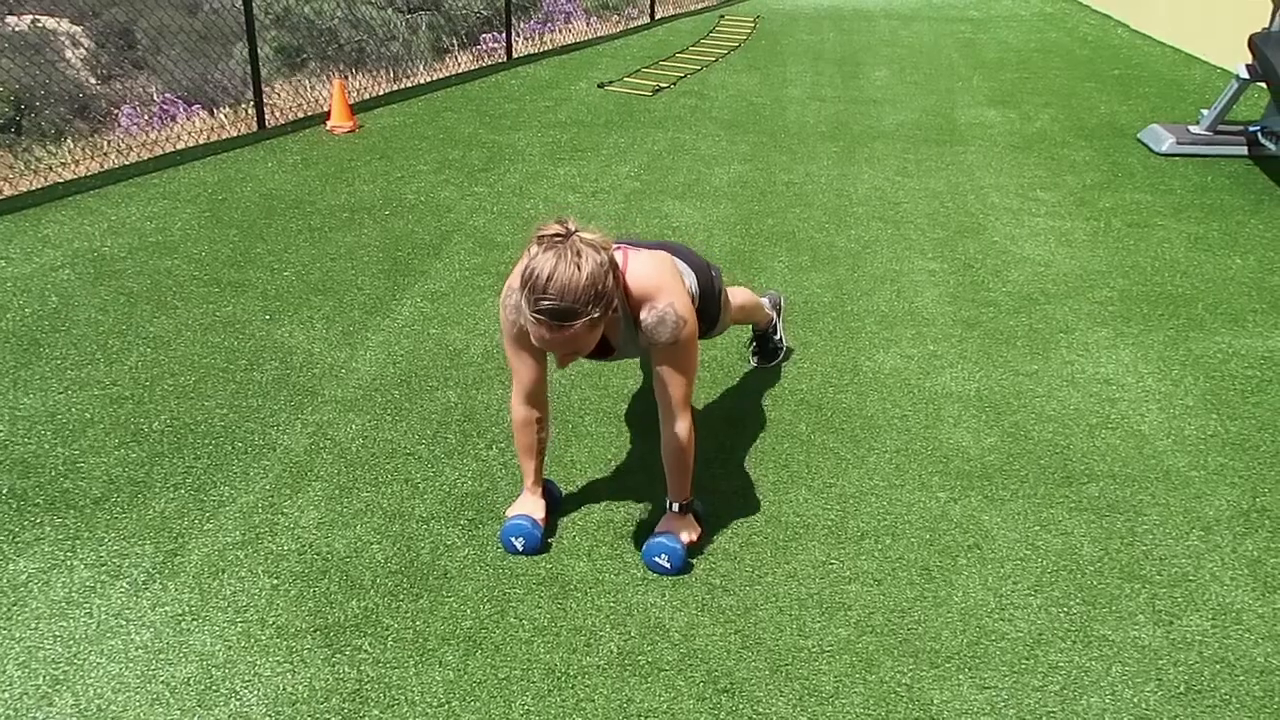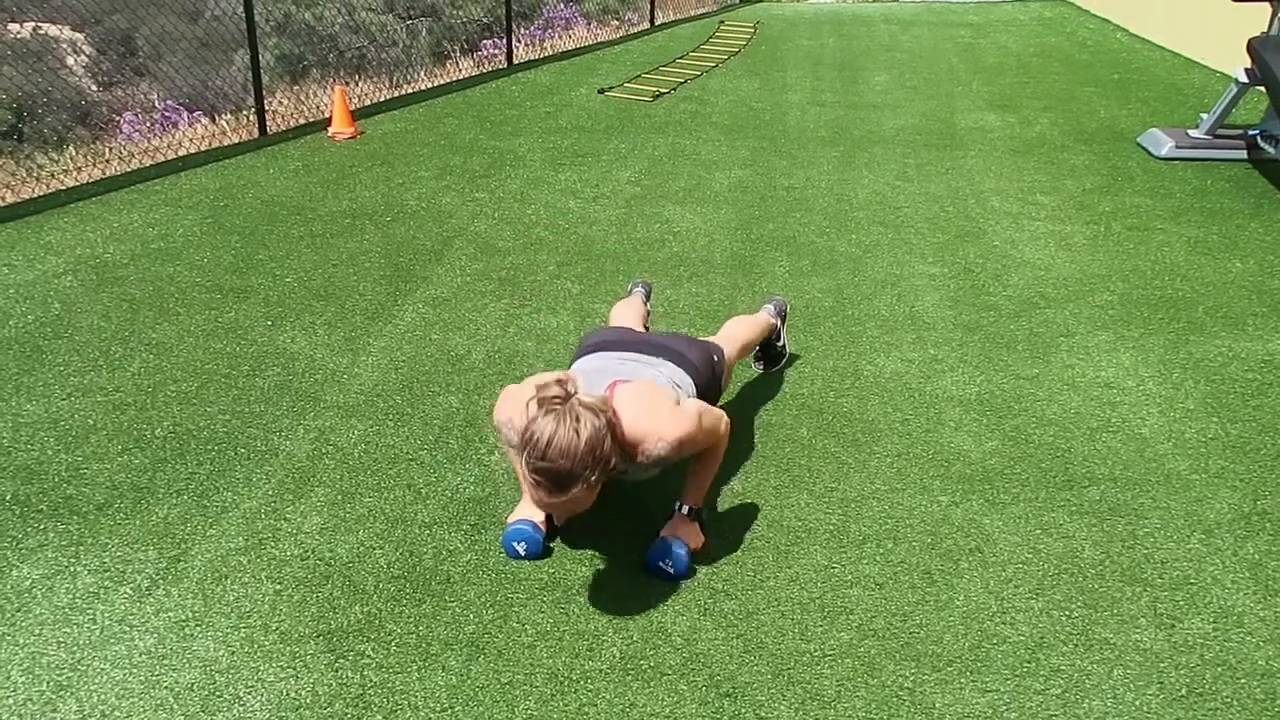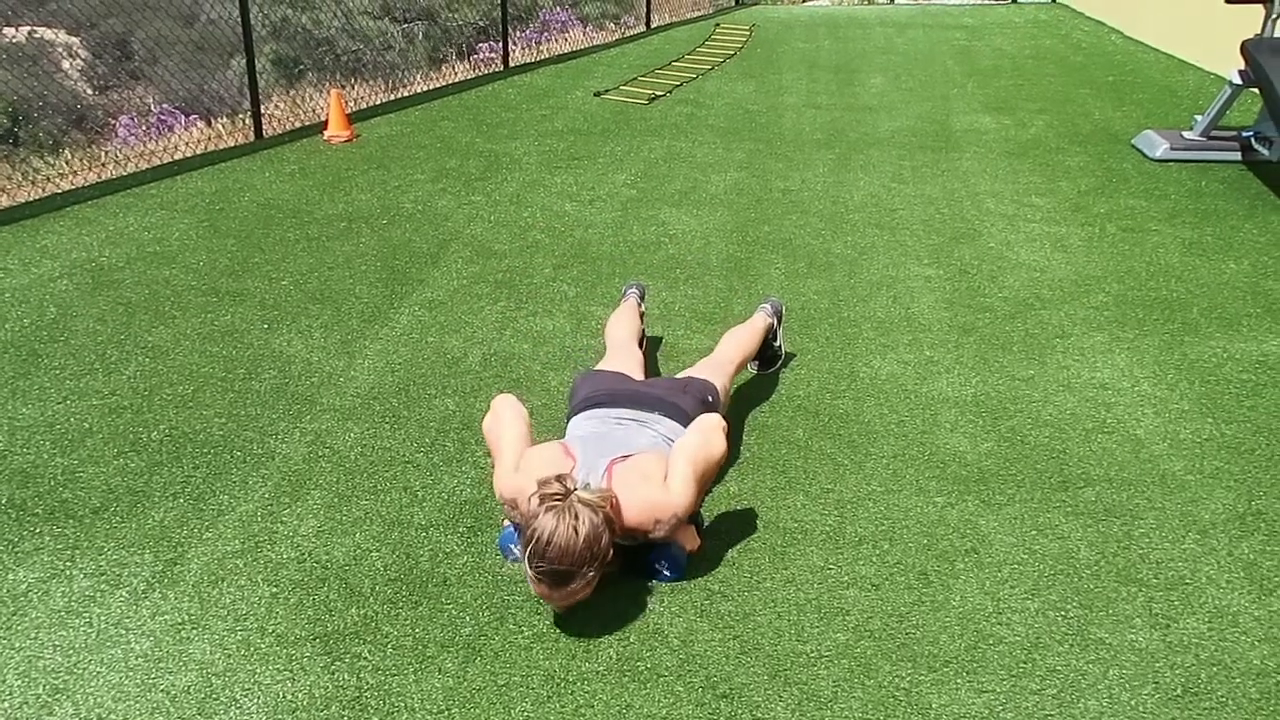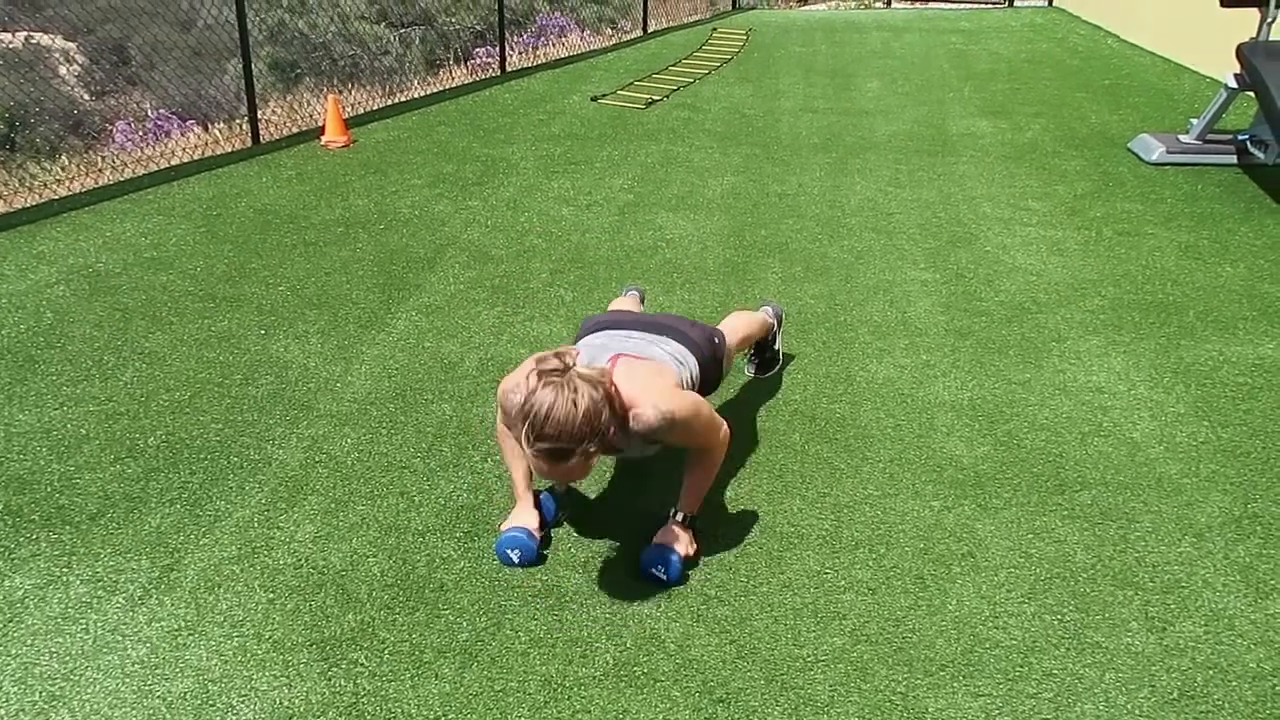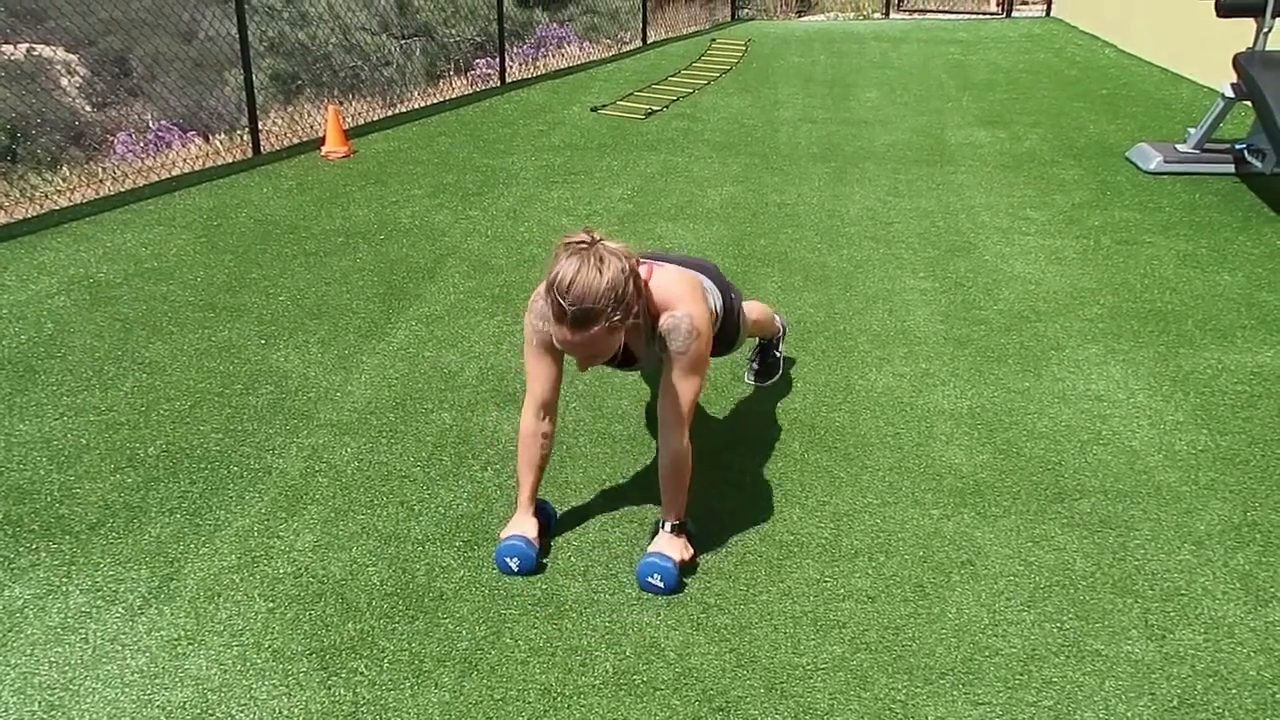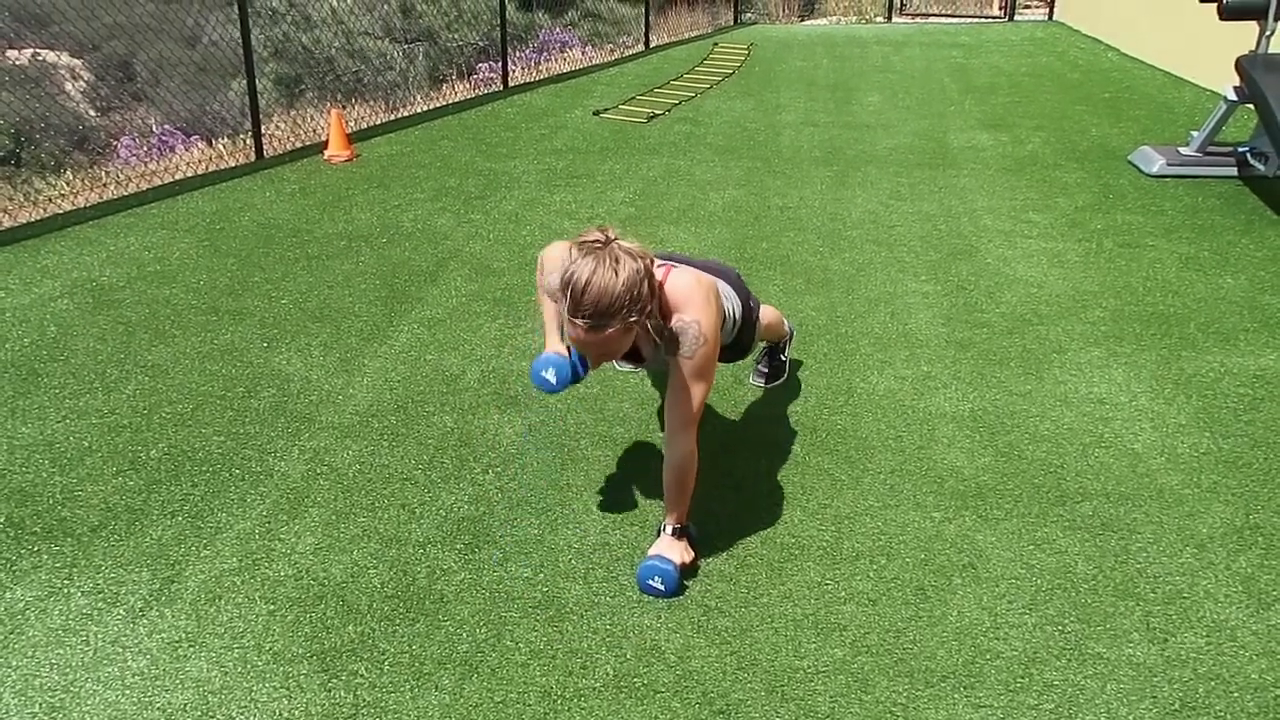
dt=0.5s
person 1, frame 1
left shoulder: (662, 306)
right shoulder: (522, 294)
left elbow: (676, 418)
right elbow: (527, 402)
left wrist: (679, 510)
right wrist: (531, 491)
left hip: (690, 277)
left knee: (729, 308)
left ankle: (767, 314)
person 1, frame 2
left shoulder: (659, 439)
right shoulder: (517, 422)
left elbow: (719, 426)
left wrist: (689, 513)
right wrist: (530, 498)
left hip: (677, 368)
right hip: (601, 355)
left knee: (726, 345)
left ankle: (770, 317)
right ankle: (638, 296)
person 1, frame 3
left shoulder: (655, 512)
right shoulder: (521, 494)
left elbow: (714, 427)
right elbow: (503, 404)
left hip: (677, 413)
right hip: (598, 399)
left knee: (721, 363)
right knee: (620, 353)
left ankle: (765, 317)
right ankle: (633, 300)
person 1, frame 4
left shoulder: (654, 411)
right shoulder: (518, 390)
left elbow: (718, 438)
left wrist: (682, 521)
right wrist: (524, 503)
left hip: (678, 347)
right hip: (600, 331)
left knee: (726, 338)
left ankle: (766, 319)
right ankle: (632, 300)
person 1, frame 5
left shoulder: (680, 316)
right shoulder: (549, 305)
left elbow: (674, 433)
right elbow: (538, 414)
left wrist: (672, 529)
right wrist: (525, 511)
left hip: (708, 292)
left knee: (743, 321)
left ankle: (773, 329)
person 1, frame 6
left shoulder: (690, 320)
right shoulder: (570, 283)
left elbow: (680, 438)
right elbow: (550, 255)
left wrist: (673, 532)
right wrist: (554, 338)
left hip: (721, 295)
left knee: (756, 326)
left ankle: (780, 332)
